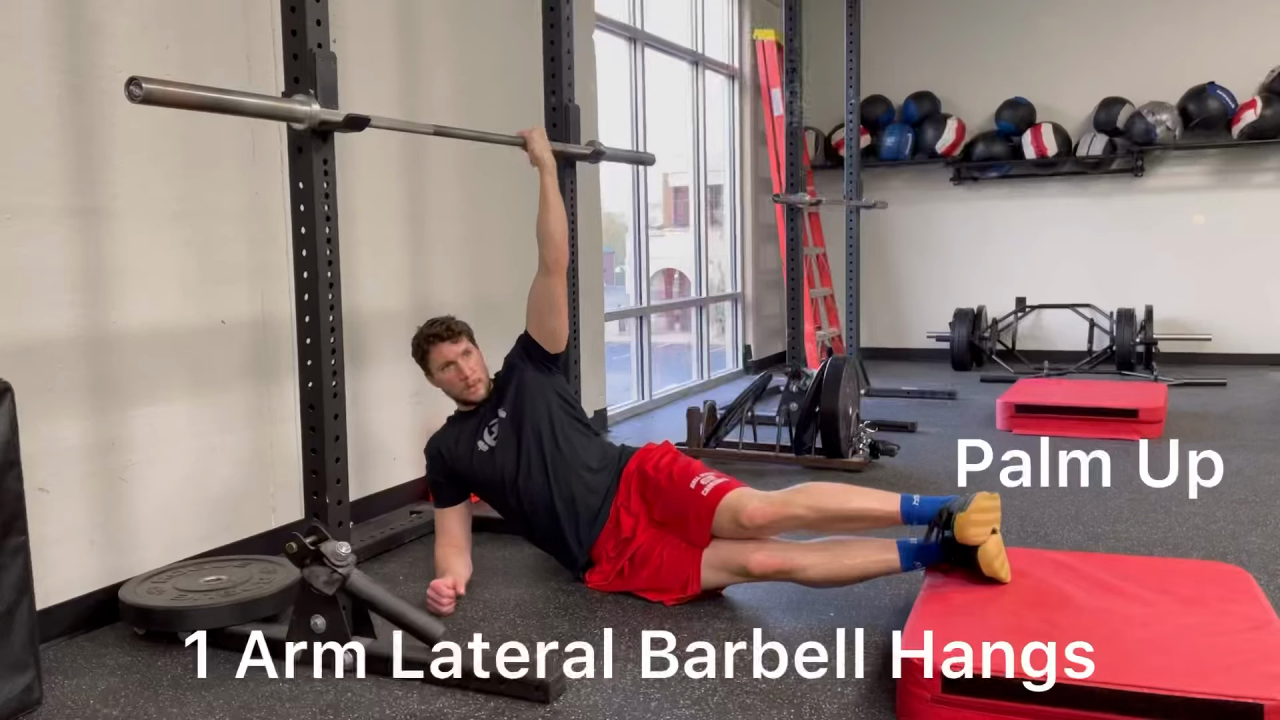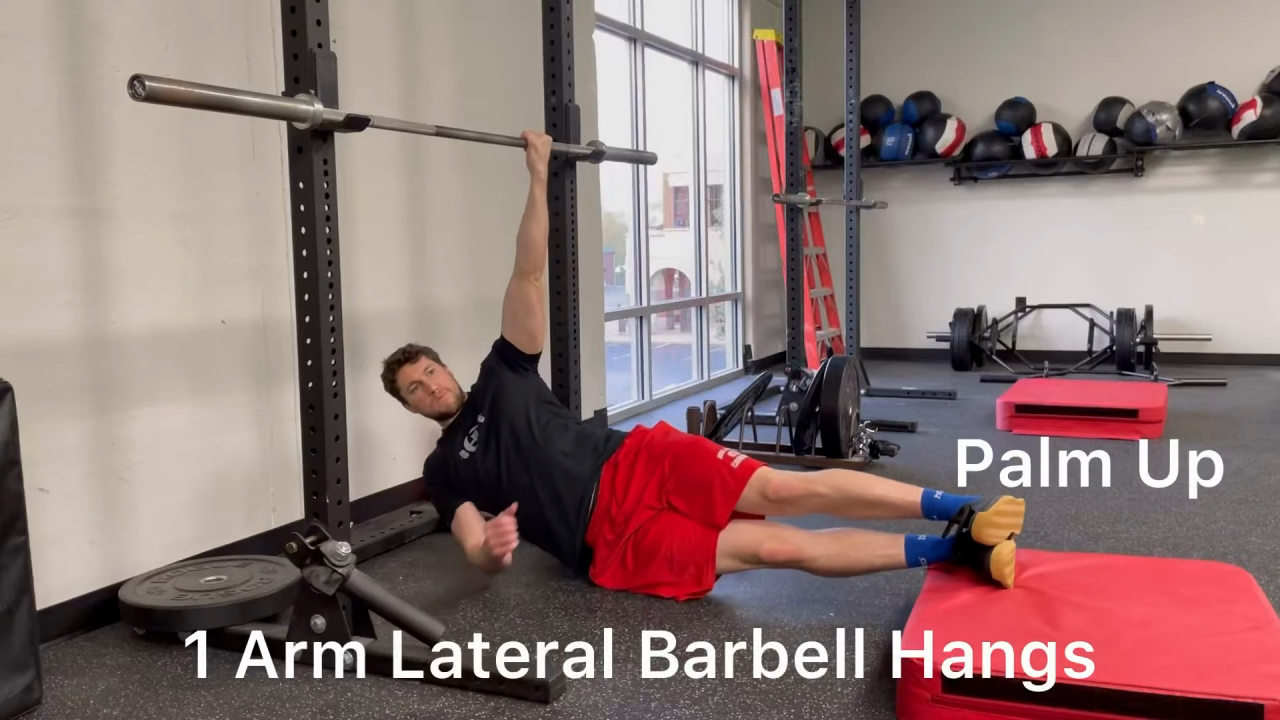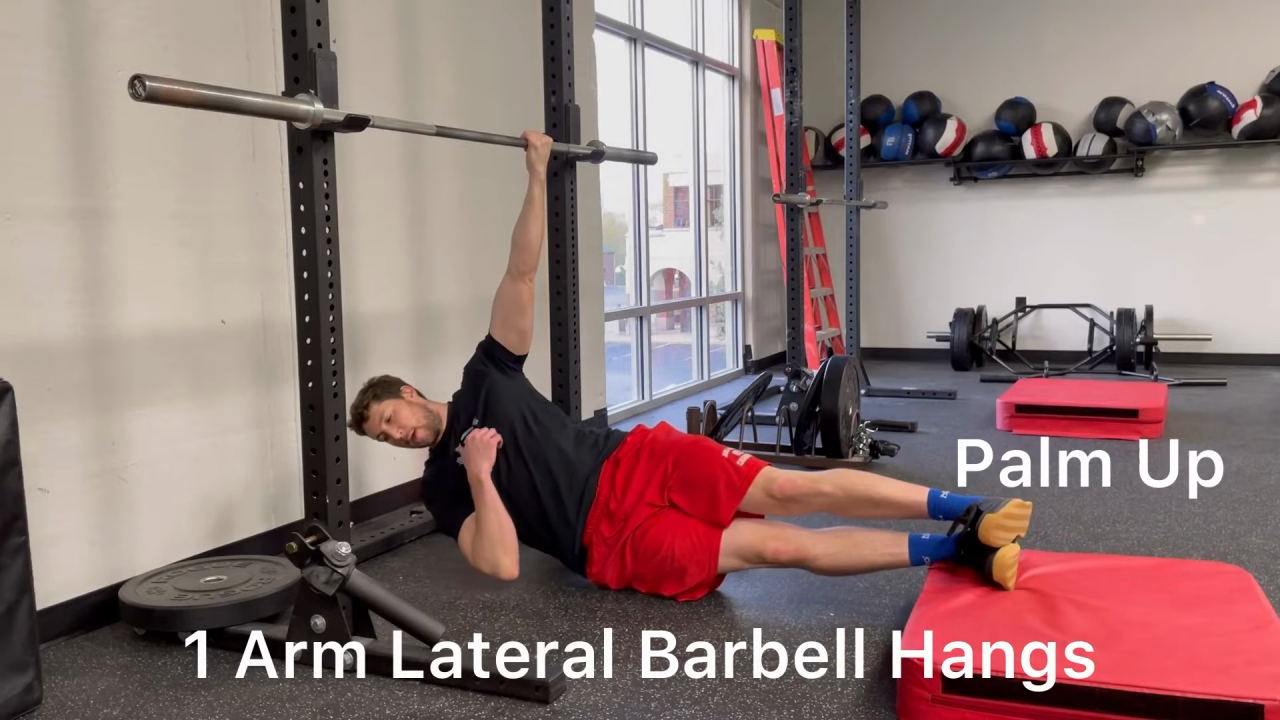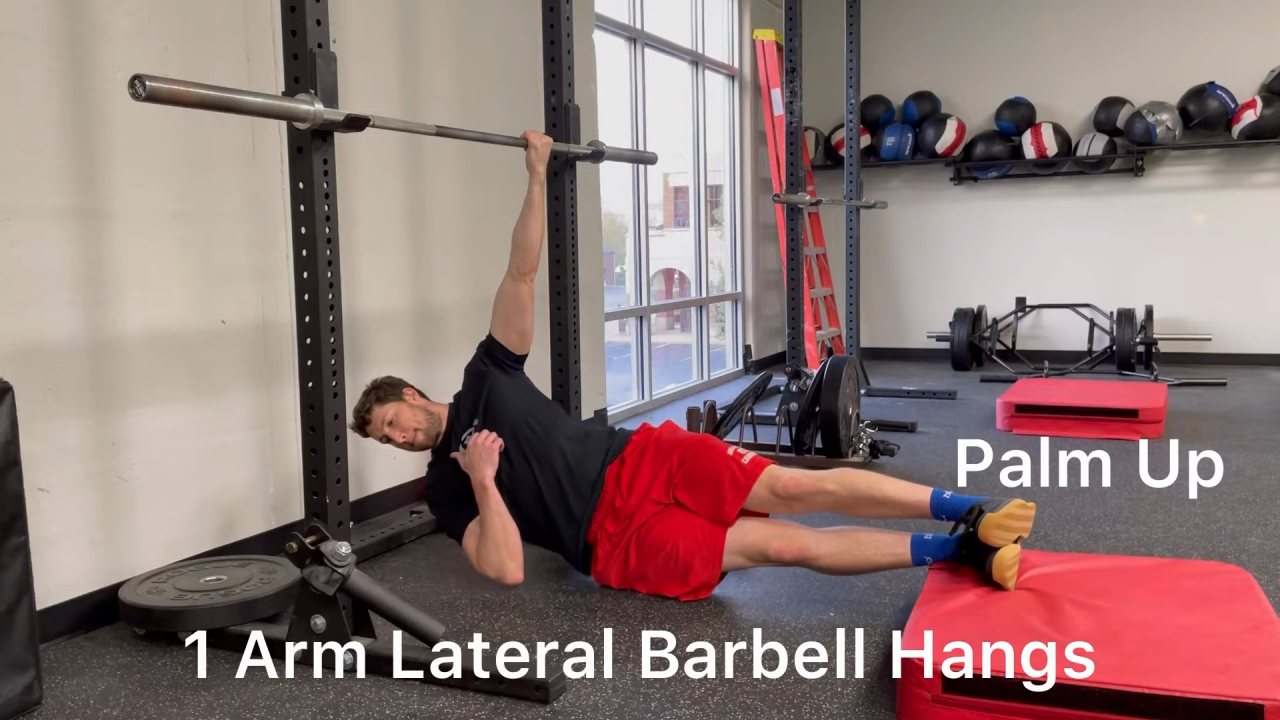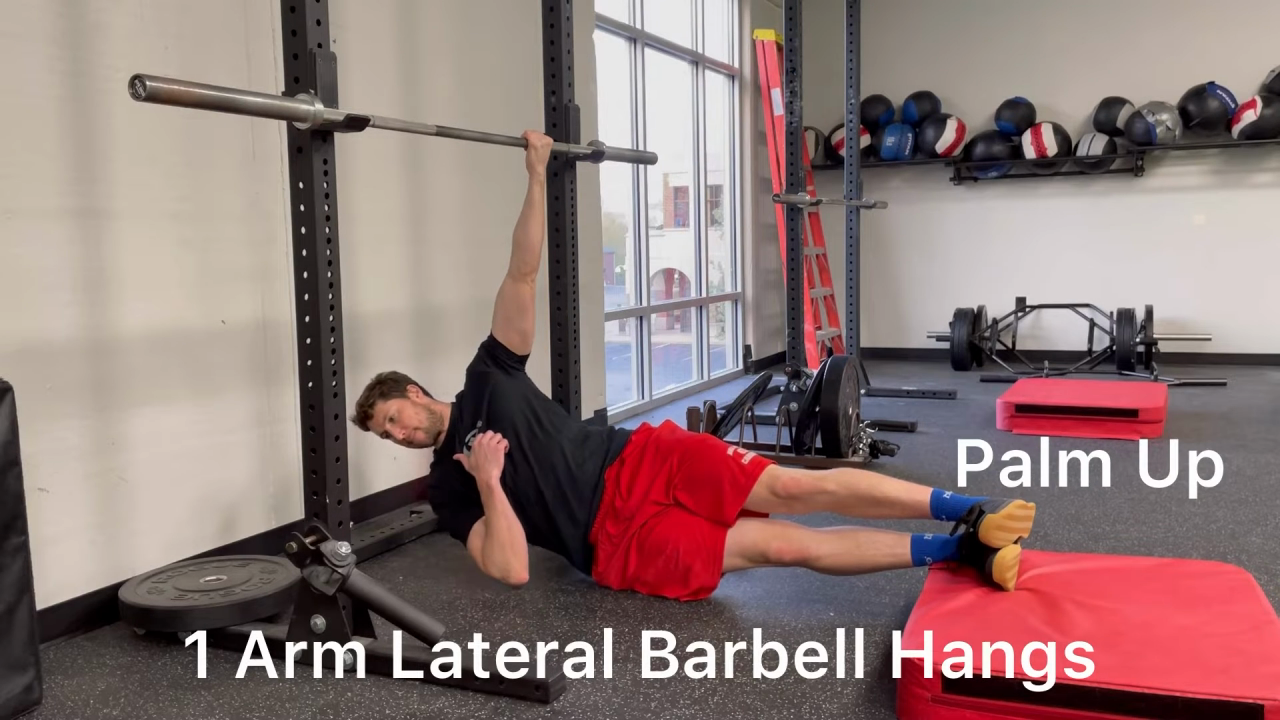
dt=1s
person 1, frame 1
left shoulder: (527, 369)
right shoulder: (448, 450)
left elbow: (554, 268)
right elbow: (454, 542)
left wrist: (546, 168)
right wrist: (449, 582)
left hip: (640, 481)
right hip: (611, 556)
left knee: (755, 513)
right knee: (766, 560)
left ankle: (944, 515)
right ankle: (941, 550)
person 1, frame 2
left shoulder: (503, 374)
right shoulder: (445, 467)
left elbow: (528, 275)
right elbow: (481, 547)
left wrist: (538, 176)
right wrist: (491, 549)
left hip: (639, 464)
right hip: (613, 540)
left knee: (783, 489)
right knee: (778, 546)
left ankle: (961, 516)
right ankle: (951, 550)
person 1, frame 3
left shoulder: (486, 377)
right shoulder: (443, 484)
left elbow: (521, 274)
right elbow: (502, 564)
left wrist: (537, 175)
right wrist: (478, 473)
left hip: (638, 462)
right hip: (615, 539)
left knee: (788, 489)
right knee: (783, 545)
left ankle: (967, 515)
right ankle: (952, 549)
person 1, frame 4
left shoulder: (487, 378)
right shoulder: (447, 487)
left elbow: (521, 274)
right elbow: (506, 570)
left wrist: (537, 174)
right wrist: (482, 479)
left hip: (643, 460)
right hip: (619, 536)
left knee: (795, 487)
right knee: (784, 543)
left ankle: (970, 513)
right ankle: (955, 549)
person 1, frame 5
left shoulder: (489, 379)
right shoulder: (449, 487)
left elbow: (522, 274)
right elbow: (512, 571)
left wrist: (537, 174)
right wrist: (488, 480)
left hip: (642, 461)
right hip: (619, 538)
left knee: (794, 486)
right knee: (785, 544)
left ankle: (970, 514)
right ankle: (955, 549)
